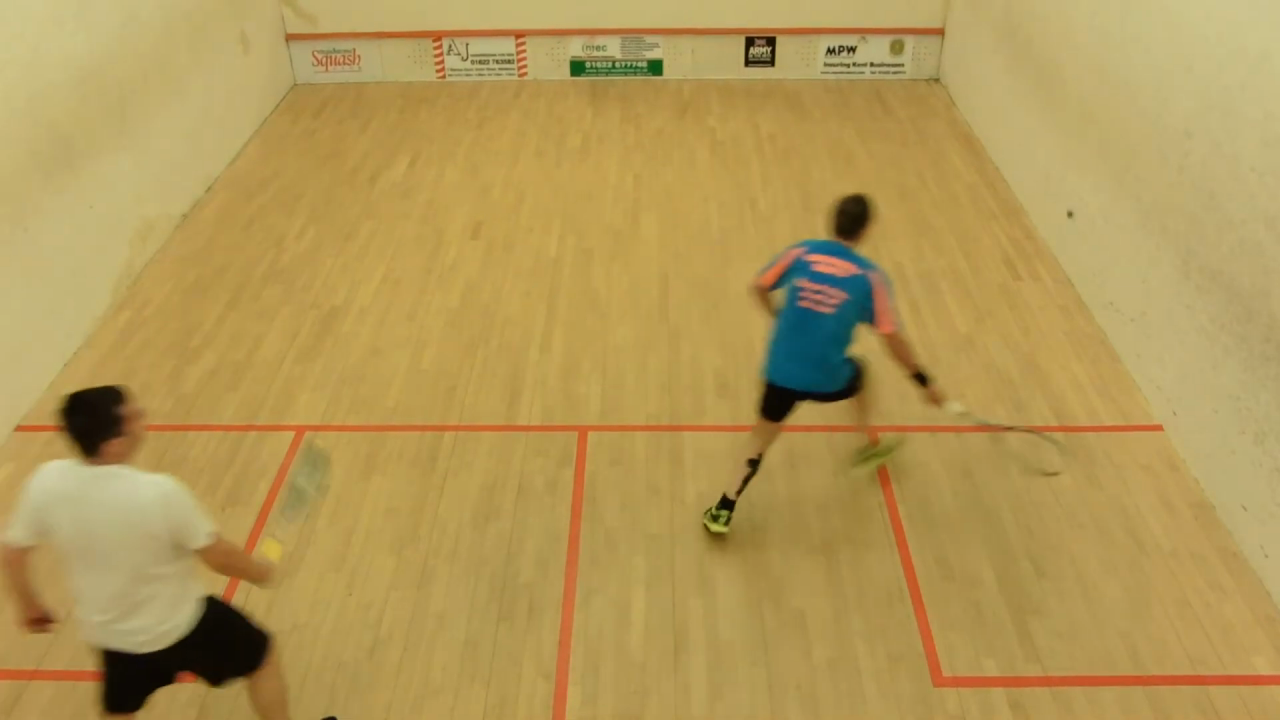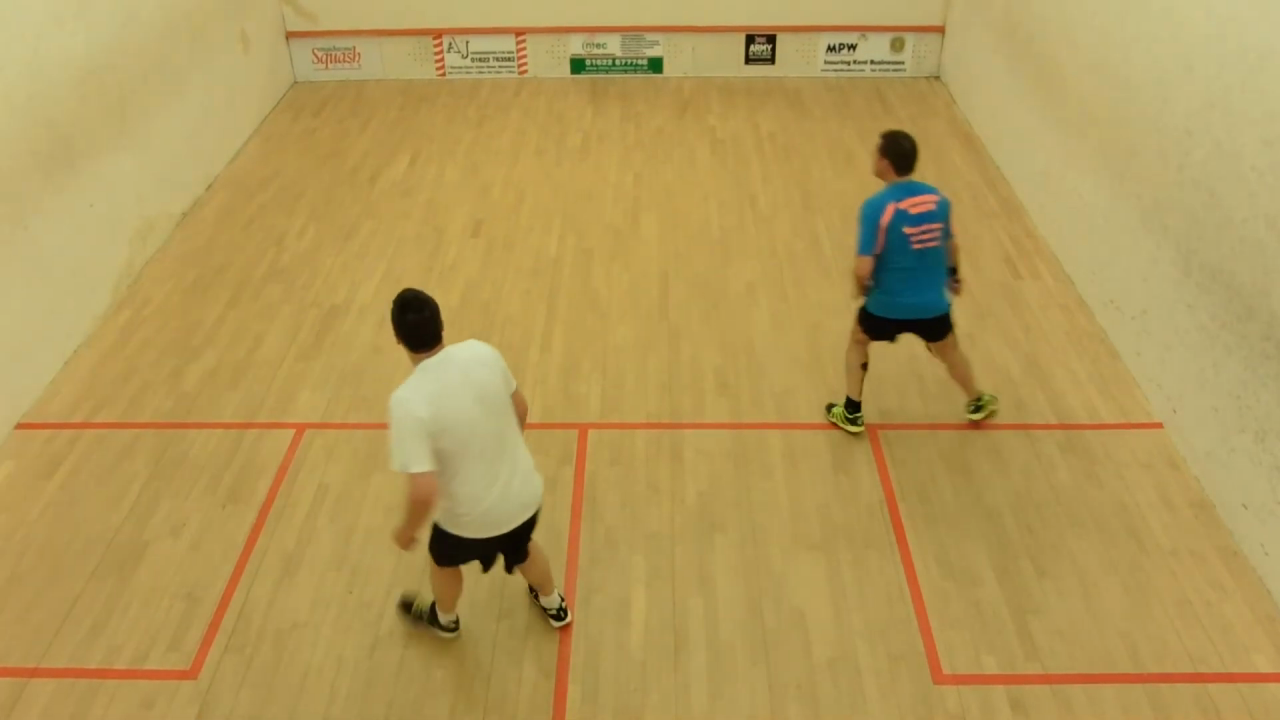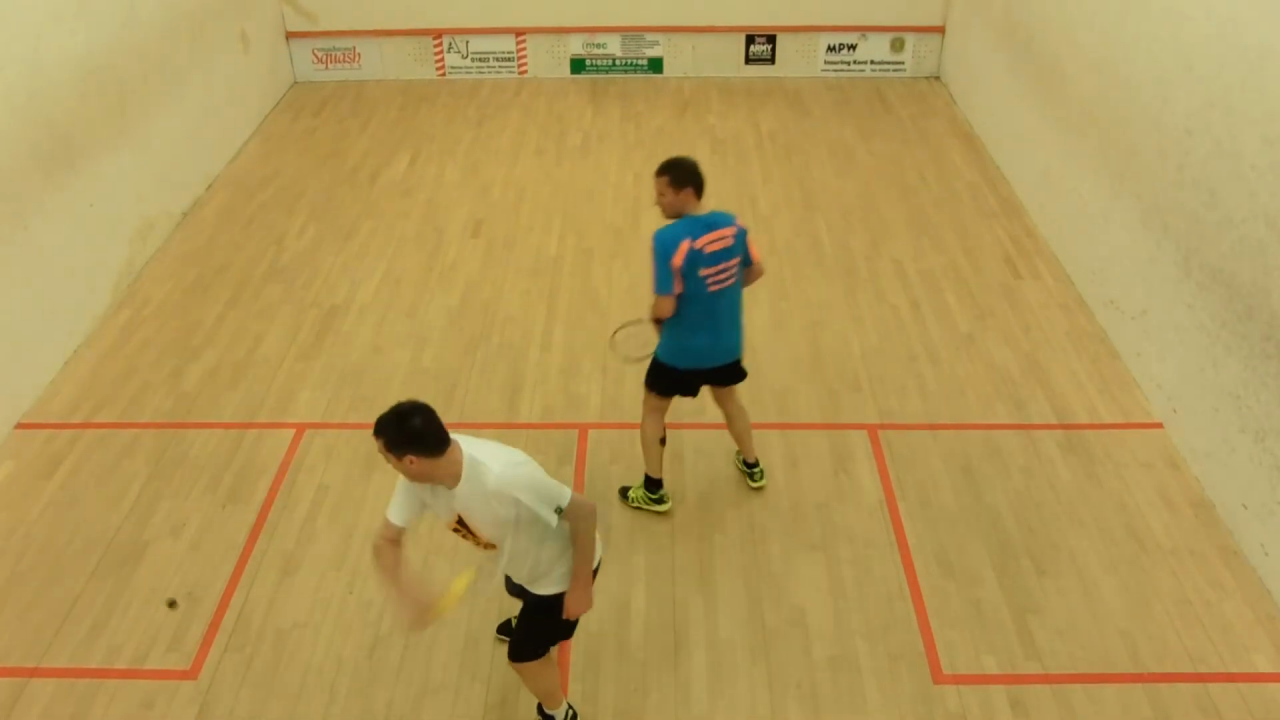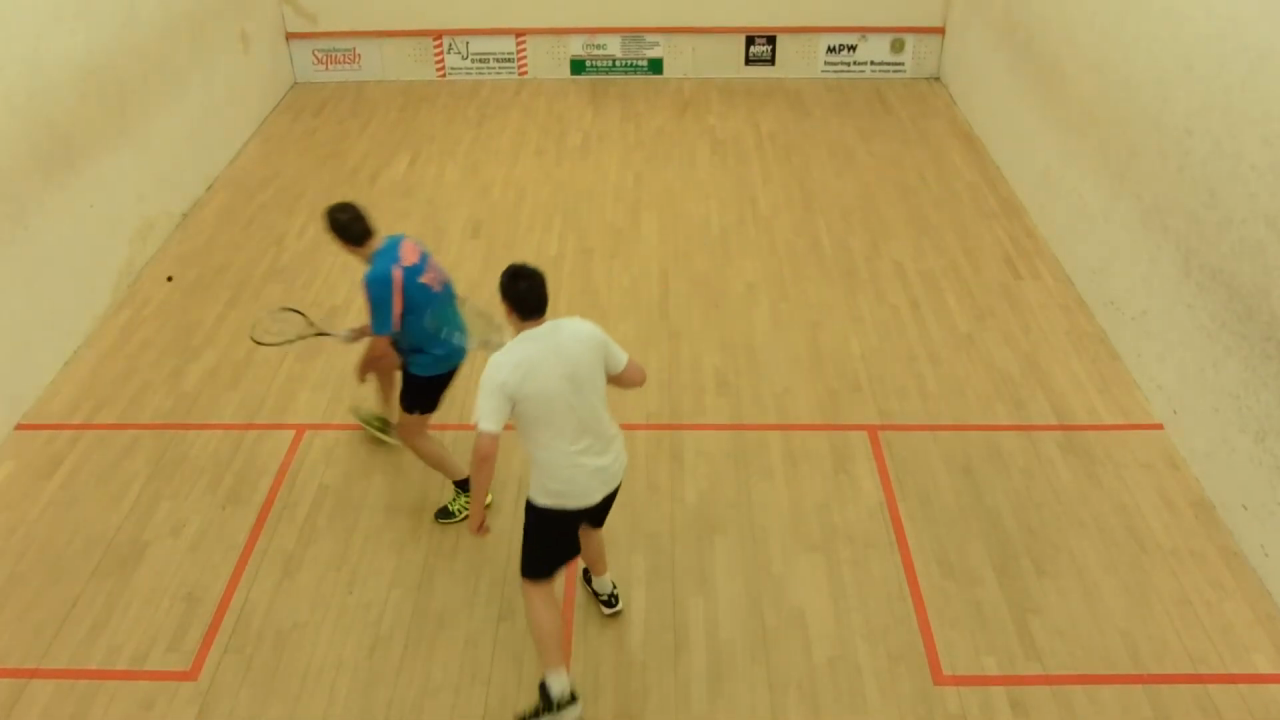
dt=1s
person 1, frame 1
left shoulder: (47, 482)
right shoulder: (159, 495)
right elbow: (221, 558)
left wrist: (30, 606)
right wrist: (259, 571)
left hip: (113, 633)
right hip: (179, 624)
right knee: (262, 657)
person 1, frame 2
left shoulder: (409, 402)
right shoulder: (482, 353)
left elbow: (422, 493)
right elbow: (520, 408)
left wrist: (406, 529)
left hip: (472, 517)
right hip: (526, 495)
left knee: (443, 559)
right knee: (522, 548)
left ankle: (444, 618)
right ankle: (554, 606)
person 1, frame 3
left shoulder: (503, 477)
right shoulder: (422, 477)
left elbow: (583, 511)
right elbow: (386, 541)
left wrist: (579, 588)
right wrist: (408, 595)
left hip: (560, 567)
right hip: (523, 561)
left knee: (525, 655)
right knee: (525, 598)
right ankle: (533, 623)
person 1, frame 4
left shoulder: (504, 367)
right shoulder: (584, 331)
left elbow: (485, 449)
right elbow: (635, 377)
left wrist: (477, 508)
left hip: (557, 491)
right hip: (608, 469)
left knee: (536, 585)
right knee: (590, 525)
right ankle: (604, 590)
person 2, frame 1
left shoulder: (800, 253)
right shoulder: (871, 277)
left elbow: (760, 288)
right elbow: (892, 338)
right wrist: (923, 381)
left hip: (780, 371)
right hip: (828, 379)
left knee: (761, 438)
right knee: (858, 372)
left ankle: (723, 510)
right ankle: (870, 447)
person 2, frame 2
left shoulder: (877, 206)
right shoulder: (938, 198)
left elbow: (862, 269)
right elbow: (949, 245)
left wrist: (861, 287)
right wrist: (953, 275)
left hip: (887, 306)
right hip: (933, 303)
left knee: (858, 342)
right knee: (948, 349)
left ankle: (852, 412)
right ankle: (977, 402)
person 2, frame 3
left shoulder: (668, 238)
right shoulder: (733, 226)
left elbow: (663, 309)
right elbow: (755, 271)
left wrist: (655, 318)
left hip: (681, 351)
right hip: (728, 346)
left knee: (653, 410)
right knee: (728, 399)
left ankle: (653, 490)
right ankle: (752, 466)
person 2, frame 4
left shoulder: (379, 276)
right shoulder: (401, 243)
left elbow: (380, 344)
left wrist: (364, 367)
right wrist: (370, 328)
left hip: (432, 357)
right hip: (446, 341)
left knee: (412, 433)
right knee: (381, 360)
left ankle: (469, 492)
right ankle: (388, 422)
